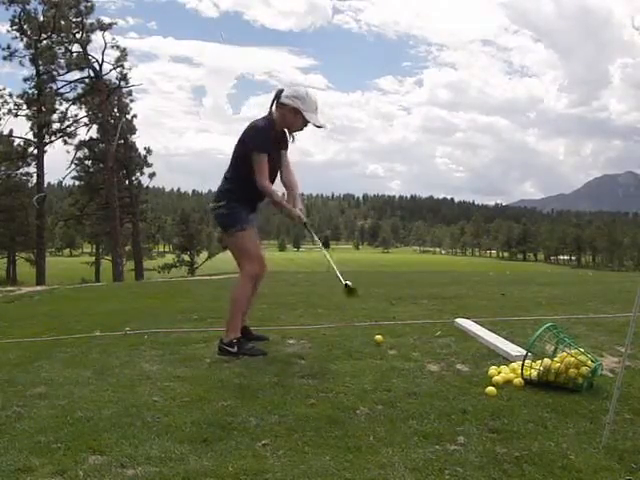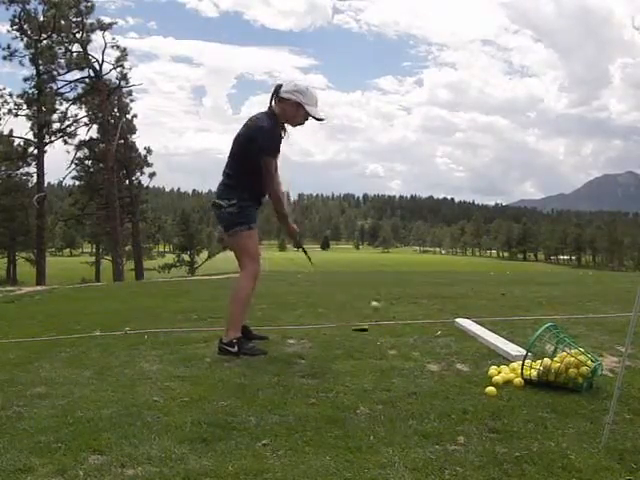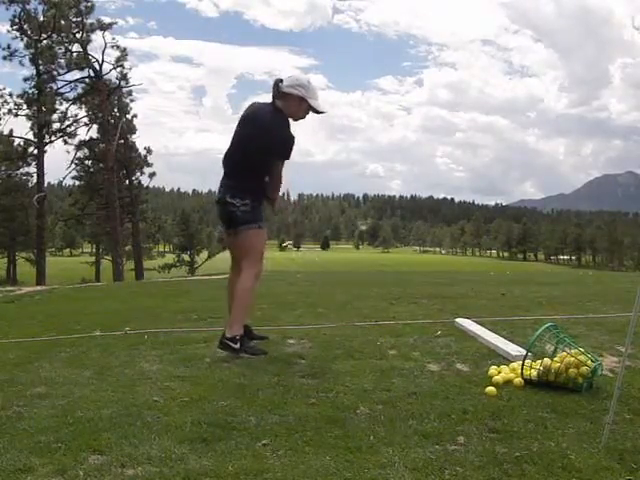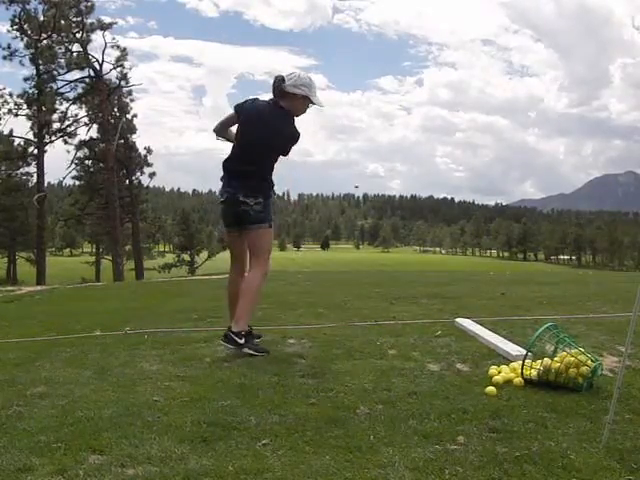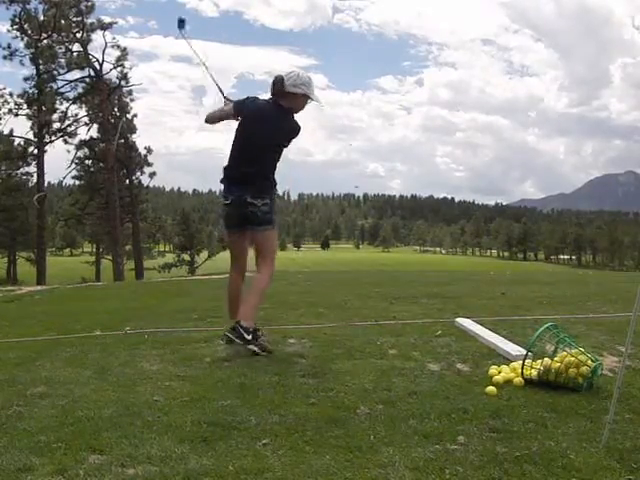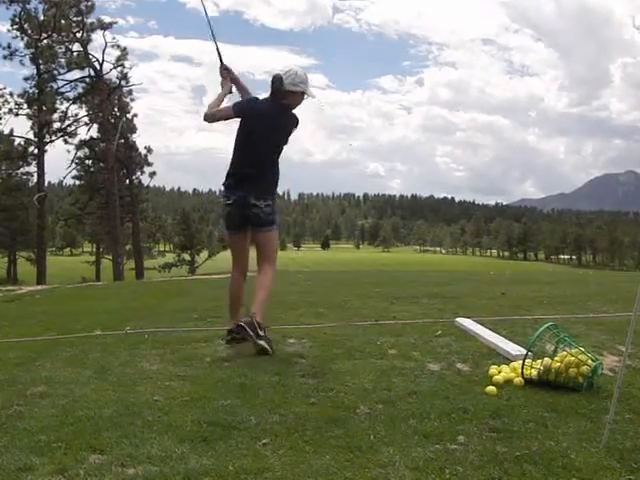
dt=0.2s
person 1, frame 1
left shoulder: (280, 136)
right shoulder: (260, 130)
left elbow: (287, 173)
right elbow: (262, 182)
left wrist: (297, 201)
right wrist: (287, 209)
left hip: (241, 207)
right hip: (231, 205)
left knee: (257, 269)
right knee: (251, 269)
left ankle: (238, 327)
right ankle: (230, 340)
person 1, frame 2
left shoulder: (267, 124)
right shoulder: (267, 130)
left elbow: (272, 178)
right elbow: (271, 184)
left wrist: (285, 215)
right wrist: (286, 222)
left hip: (232, 202)
right hip: (237, 203)
left knee: (249, 267)
right knee: (250, 268)
left ankle: (238, 327)
right ankle: (230, 340)
person 1, frame 3
left shoulder: (255, 110)
right shoulder: (282, 134)
right elbow: (274, 181)
right wrist: (271, 199)
left hip: (227, 196)
right hip: (247, 200)
left knee: (239, 266)
right knee: (252, 267)
left ankle: (237, 326)
right ankle: (232, 336)
person 1, frame 4
left shoulder: (251, 106)
right shoulder: (290, 132)
left elbow: (219, 130)
left hip: (228, 194)
right hip: (255, 197)
left knee: (238, 265)
right knee: (259, 266)
left ankle: (237, 326)
right ankle: (237, 331)
person 1, frame 5
left shoulder: (252, 105)
right shoulder: (291, 128)
left elbow: (210, 118)
left wrist: (232, 109)
left hip: (231, 195)
right hip: (260, 198)
left knee: (237, 266)
right knee: (265, 266)
left ankle: (236, 326)
right ankle: (245, 325)
person 1, frame 6
left shoulder: (254, 106)
right shoulder: (290, 121)
left elbow: (209, 116)
left wrist: (224, 89)
right wrist: (235, 82)
left hip: (233, 195)
right hip: (262, 199)
left knee: (239, 267)
right knee: (267, 266)
left ankle: (235, 327)
right ankle: (254, 320)
